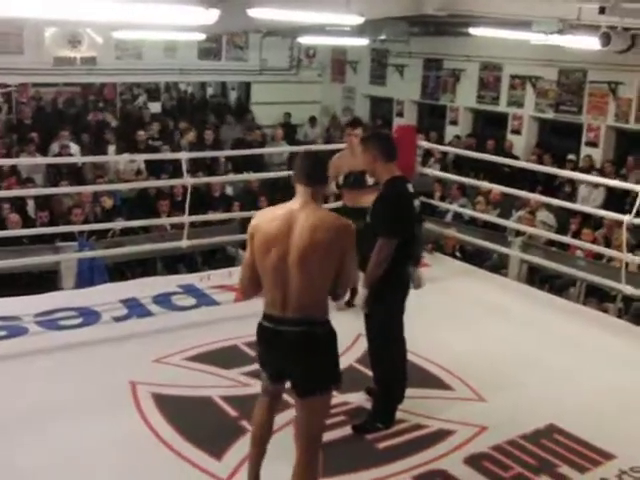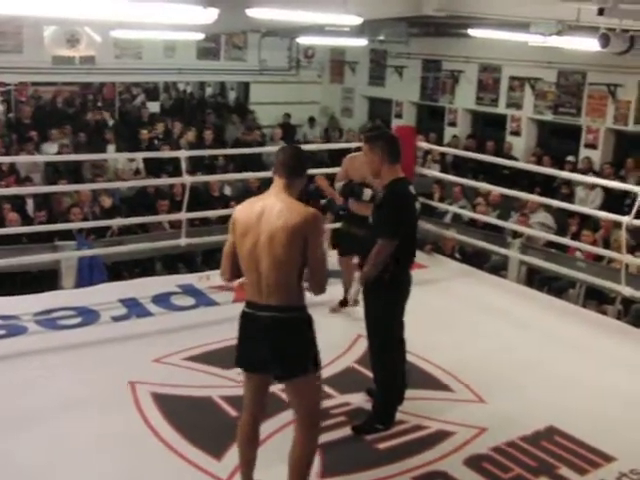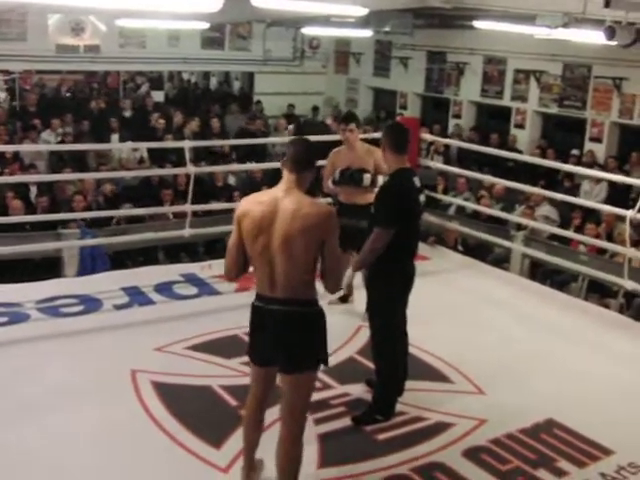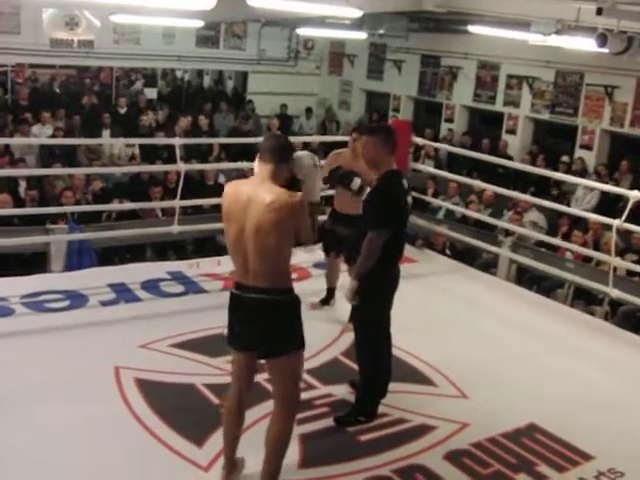
dt=0.7s
person 1, frame 1
left shoulder: (260, 221)
right shoulder: (341, 229)
left elbow: (246, 289)
right elbow: (339, 292)
left hip: (270, 332)
right hip: (313, 337)
left knee: (268, 396)
right knee: (308, 443)
person 1, frame 2
left shoulder: (241, 211)
right shoulder: (307, 217)
left elbow: (228, 274)
right elbow: (318, 286)
left hip: (252, 319)
right hip: (289, 323)
left knee: (252, 411)
right knee: (308, 423)
person 1, frame 3
left shoulder: (246, 206)
right shoulder: (321, 215)
left elbow: (231, 272)
right elbow: (332, 285)
right wrist: (339, 260)
left hip: (262, 313)
right hip: (301, 318)
left knee: (257, 394)
right knee: (293, 418)
person 1, frame 4
left shoulder: (231, 190)
right shoulder: (291, 202)
right elbow: (308, 239)
right wrist: (311, 195)
left hip: (240, 299)
right hip: (277, 305)
left knee: (239, 388)
right knee: (286, 403)
person 2, frame 1
left shoulder: (389, 196)
right shoulder: (404, 186)
left elbow: (384, 248)
left wrist: (365, 286)
left hip: (385, 282)
right hip: (398, 276)
left knee: (381, 344)
right knee: (393, 336)
left ankle: (383, 413)
right ankle: (394, 390)
person 2, frame 2
left shoulder: (392, 197)
right shoulder: (404, 188)
left elbow: (383, 249)
left wrist: (360, 281)
left hip: (384, 283)
right hip: (397, 277)
left knee: (382, 345)
right knee: (393, 338)
left ankle: (383, 414)
right ankle: (394, 391)
person 2, frame 3
left shoulder: (393, 188)
right shoulder: (413, 181)
left elbow: (379, 239)
left wrist: (352, 269)
left hip: (387, 273)
right hip: (403, 267)
left knee: (384, 336)
right knee: (396, 330)
left ankle: (383, 405)
right ankle: (394, 383)
person 2, frame 4
left shoulder: (383, 189)
right shoulder: (398, 182)
left elbow: (375, 240)
left wrist: (355, 278)
left hip: (374, 274)
right hip: (387, 270)
left knee: (368, 337)
right knee: (379, 331)
left ankle: (366, 406)
right ankle: (377, 384)
person 3, frame 1
right shoulder: (338, 159)
right elbow: (329, 186)
left wrist: (372, 181)
right wrist: (340, 183)
right hip: (348, 212)
right ankle: (352, 295)
person 3, frame 2
right shoulder: (350, 160)
right elbow: (338, 184)
left wrist: (373, 196)
left hip: (372, 222)
right hip: (351, 217)
right knee: (345, 259)
right ankle: (347, 297)
person 3, frame 3
left shoulder: (372, 153)
right shoulder: (335, 155)
right elbow: (326, 186)
left wrist: (370, 180)
right wrist: (337, 180)
left hip: (367, 211)
right hip: (344, 210)
right knee: (346, 254)
right ankle: (347, 292)
person 3, frame 4
right shoulder: (336, 156)
right elbow: (322, 180)
left wrist: (357, 184)
right wrist: (332, 177)
left hip: (358, 221)
right hip: (336, 214)
right knee: (331, 257)
right ankle: (329, 296)
